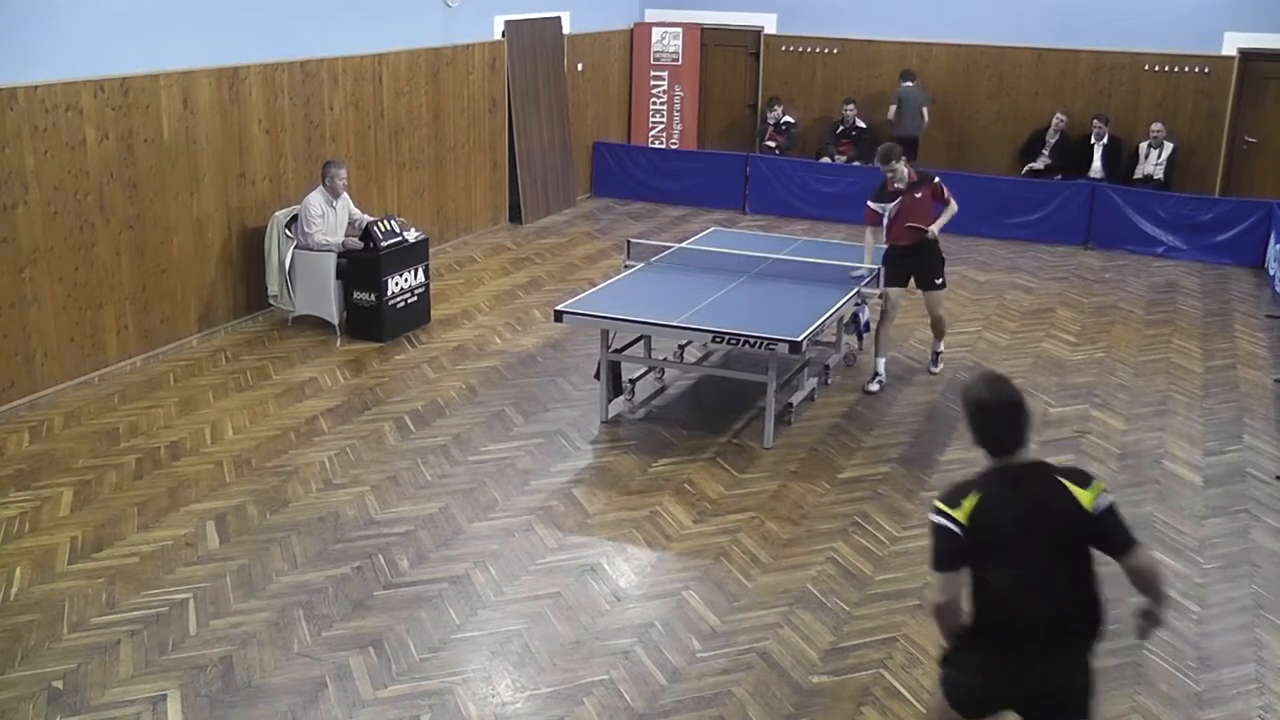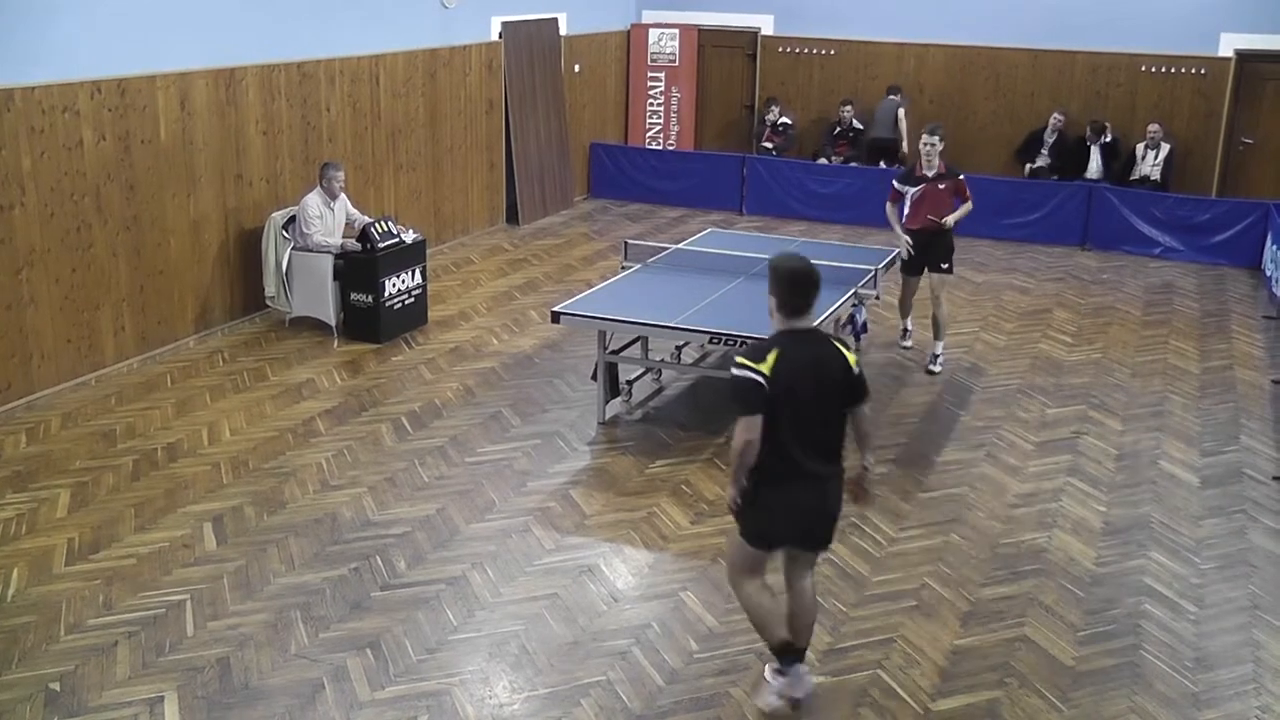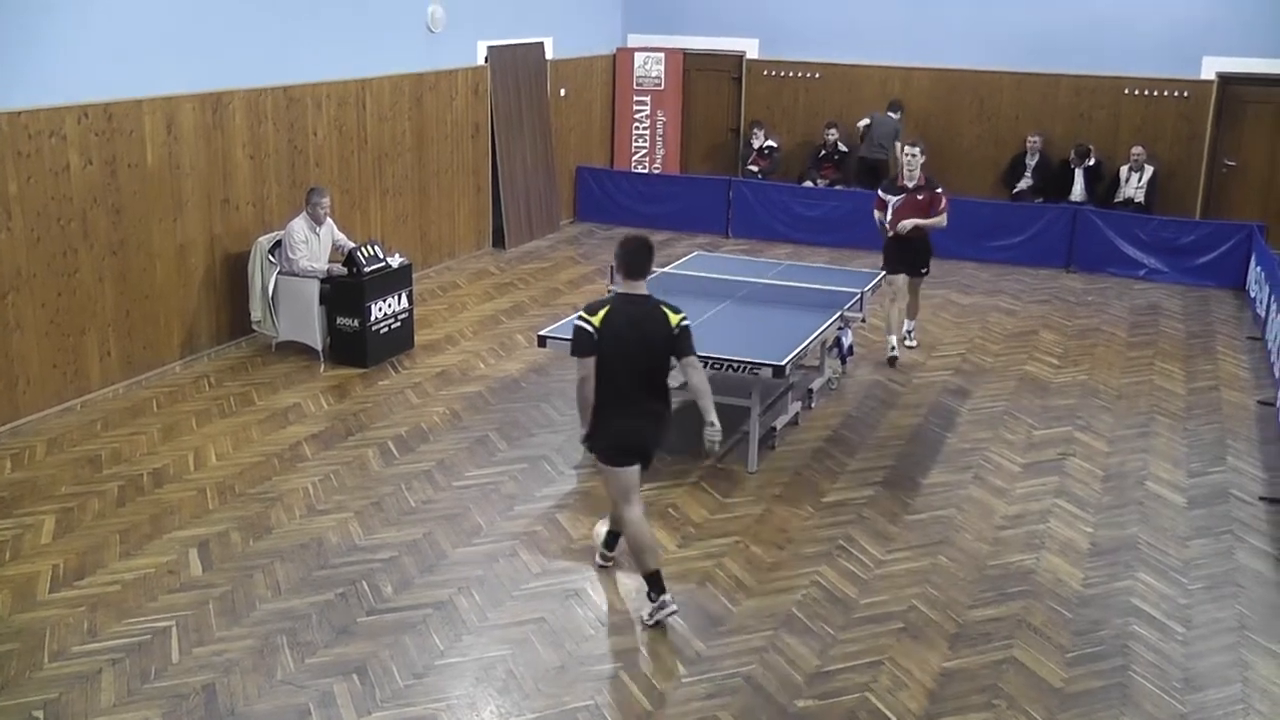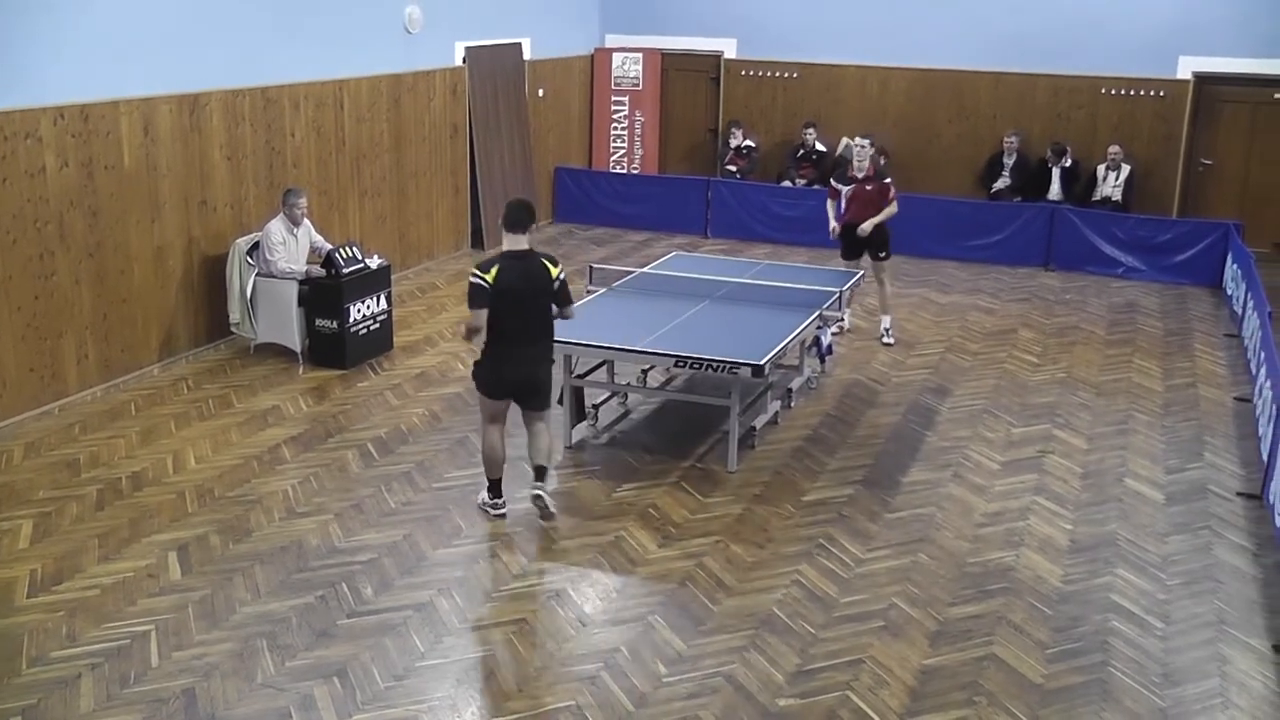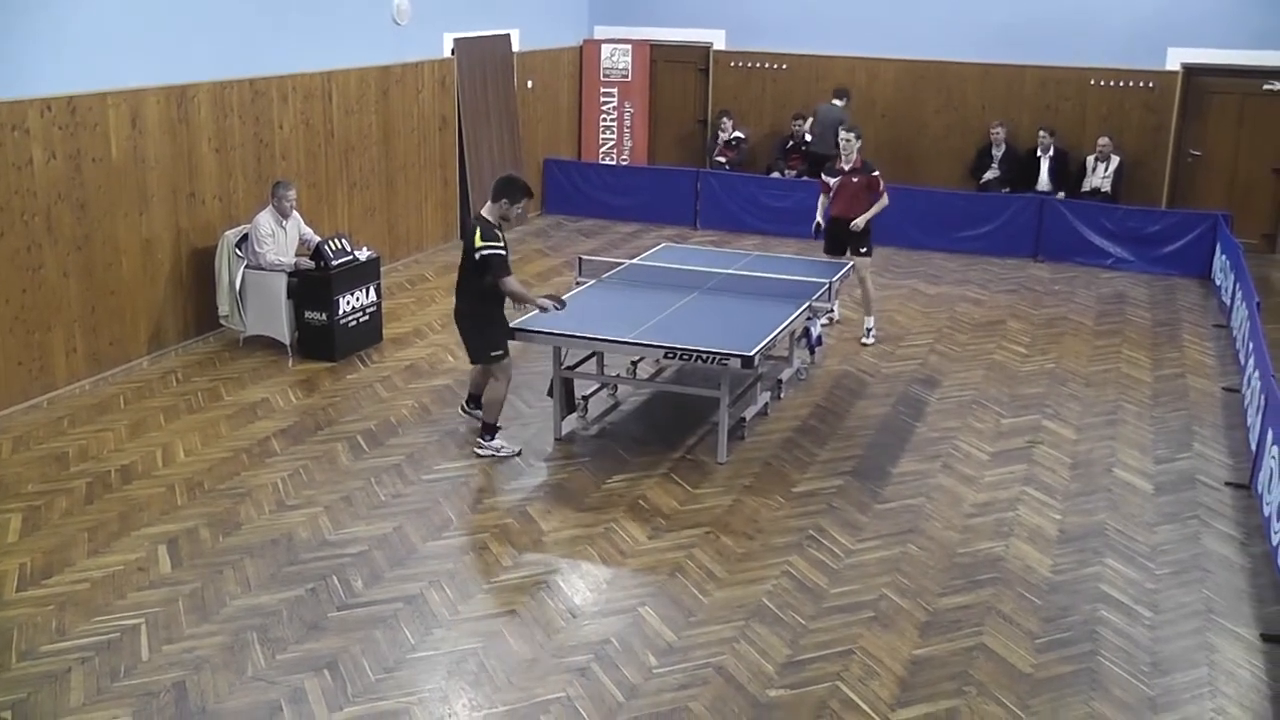
dt=0.7s
person 1, frame 1
left shoulder: (956, 506)
right shoulder: (1080, 489)
left elbow: (944, 601)
right elbow: (1139, 564)
left wrist: (958, 643)
right wrist: (1156, 603)
left hip: (990, 660)
right hip: (1063, 663)
person 1, frame 2
left shoulder: (755, 361)
right shoulder: (841, 352)
left elbow: (747, 440)
right elbow: (860, 416)
left wrist: (736, 487)
right wrist: (865, 462)
left hip: (773, 492)
right hip: (824, 491)
left knee: (744, 574)
right knee: (801, 576)
left ankle: (788, 668)
right ankle: (792, 666)
person 1, frame 3
left shoulder: (592, 316)
right shoulder: (671, 317)
left elbow: (584, 378)
right elbow: (692, 369)
left wrist: (587, 424)
right wrist: (711, 418)
left hip: (613, 424)
right hip: (652, 422)
left knee: (630, 507)
right knee: (629, 493)
left ankle: (659, 595)
right ankle: (610, 546)
person 1, frame 4
left shoulder: (485, 272)
right shoulder: (550, 267)
left elbow: (476, 323)
right elbow: (568, 311)
left wrist: (468, 334)
left hip: (497, 362)
right hip: (537, 362)
left knee: (493, 425)
right knee: (538, 424)
left ankle: (494, 496)
right ankle: (540, 484)
person 1, frame 5
left shoulder: (480, 225)
right shoulder: (491, 236)
right elbow: (506, 282)
left wrist: (517, 294)
right wrist: (536, 301)
left hip: (470, 307)
right hip: (482, 313)
left knee: (487, 362)
right knee: (500, 374)
left ankle: (472, 404)
right ankle: (487, 439)
person 2, frame 1
left shoulder: (928, 181)
right shoulder: (880, 194)
left elbow: (952, 206)
right elbow: (871, 230)
left wrist: (937, 225)
left hip: (927, 250)
right hip: (897, 253)
left knee: (936, 313)
right knee: (887, 312)
left ankle: (937, 347)
right ankle: (879, 372)
person 2, frame 2
left shoulder: (953, 177)
right shoulder: (906, 176)
left elbow: (968, 204)
right elbow: (891, 207)
left wrist: (954, 217)
right wrist: (900, 235)
left hip: (940, 239)
right hip: (913, 240)
left knee: (937, 297)
right knee: (907, 294)
left ankle: (937, 352)
right ankle: (906, 326)
person 2, frame 3
left shoulder: (932, 188)
right shoulder: (889, 186)
left elbow: (942, 221)
right elbow: (878, 212)
left wrist: (914, 221)
right wrist: (885, 224)
left hip: (919, 244)
right hip: (895, 243)
left knee: (913, 293)
right knee: (894, 295)
left ankle: (909, 328)
right ankle: (892, 345)
person 2, frame 4
left shoulder: (881, 178)
right shoulder: (840, 176)
left elbow: (893, 207)
right elbow: (832, 200)
left wrist: (871, 222)
right wrist: (833, 221)
left hip: (875, 231)
right hip: (850, 230)
left knee: (881, 278)
left ankle: (886, 326)
right ankle: (844, 318)
person 2, frame 5
left shoulder: (868, 170)
right shoulder: (830, 170)
left elbow: (884, 199)
left wrist: (865, 217)
right wrist: (819, 215)
left hip: (858, 227)
right hip: (834, 224)
left knee: (863, 276)
left ankle: (869, 326)
right ankle: (833, 309)
